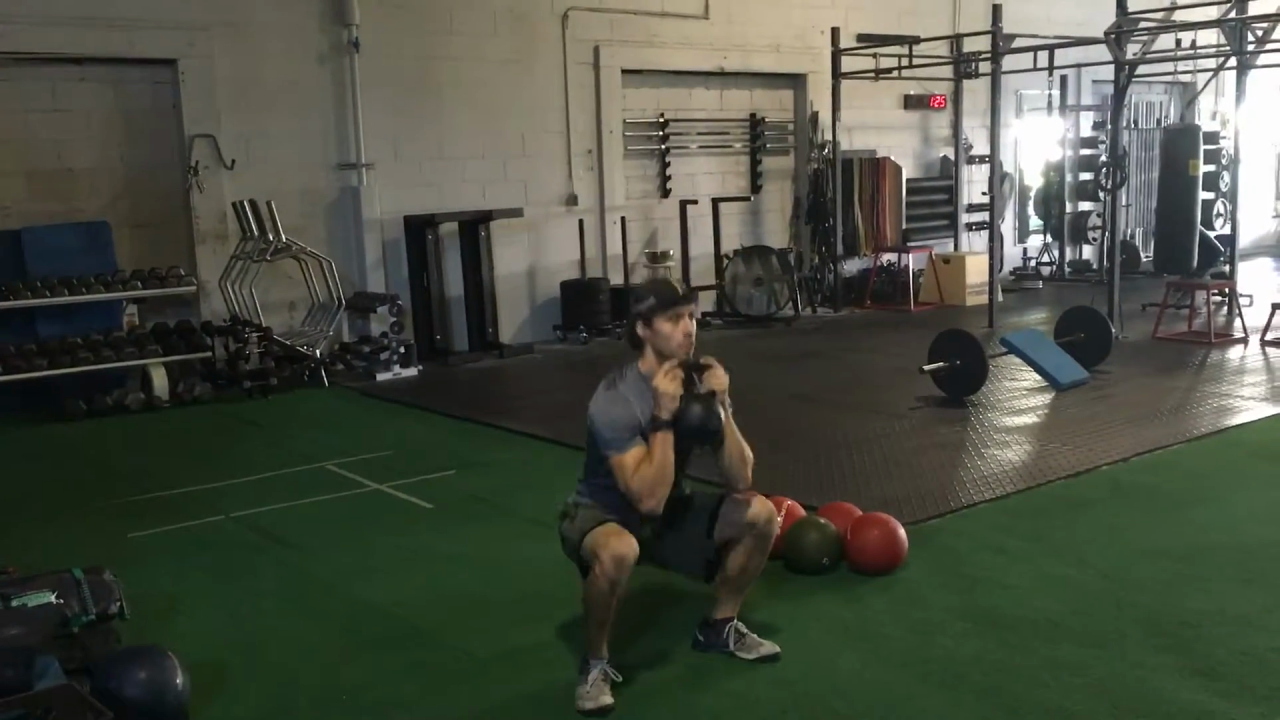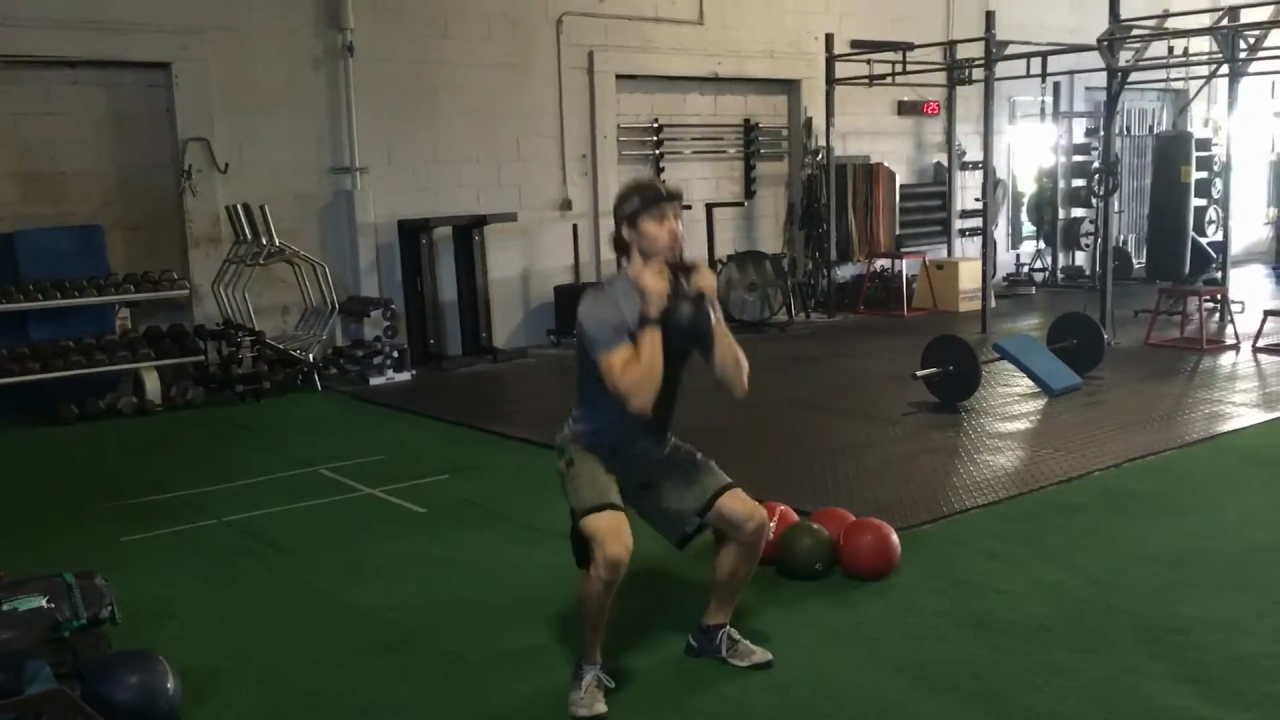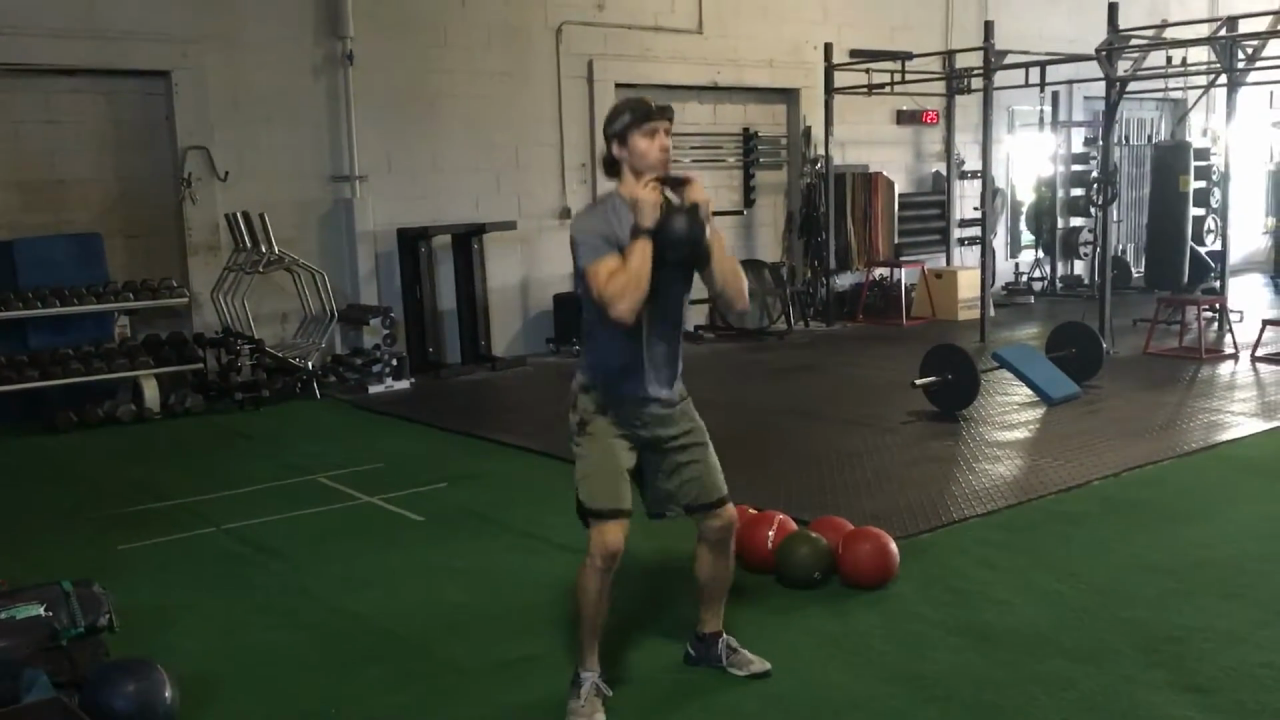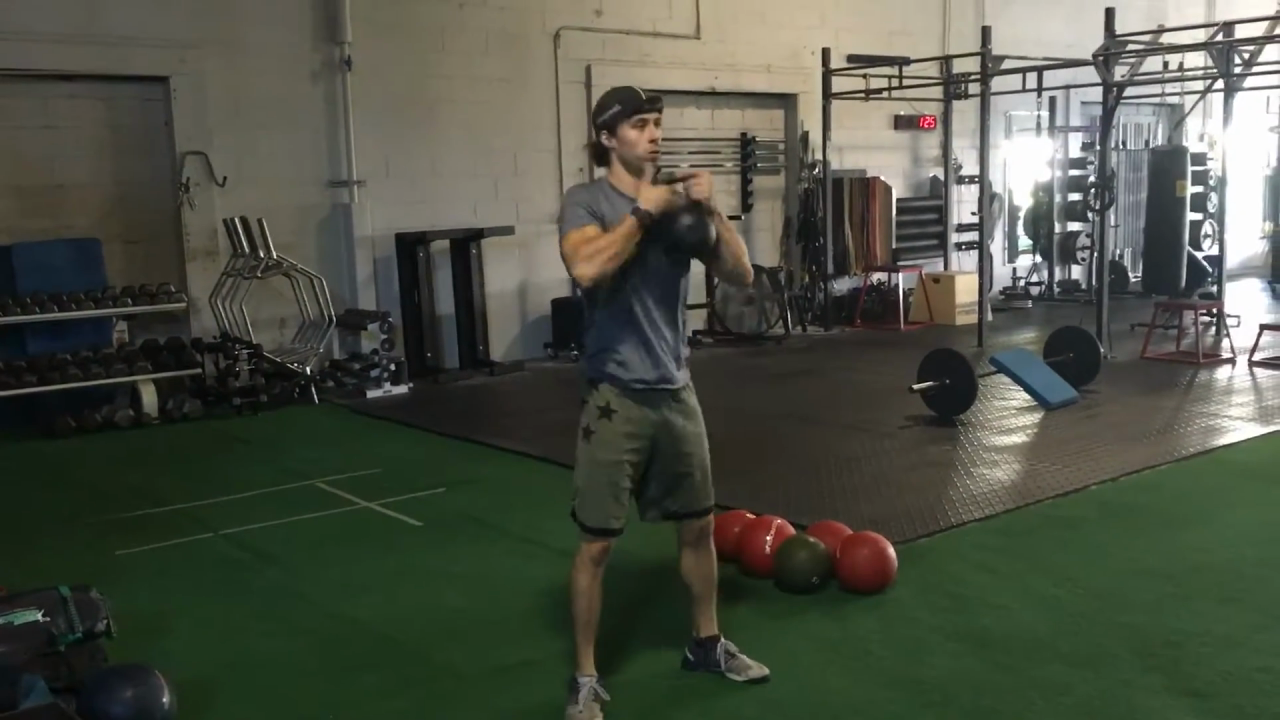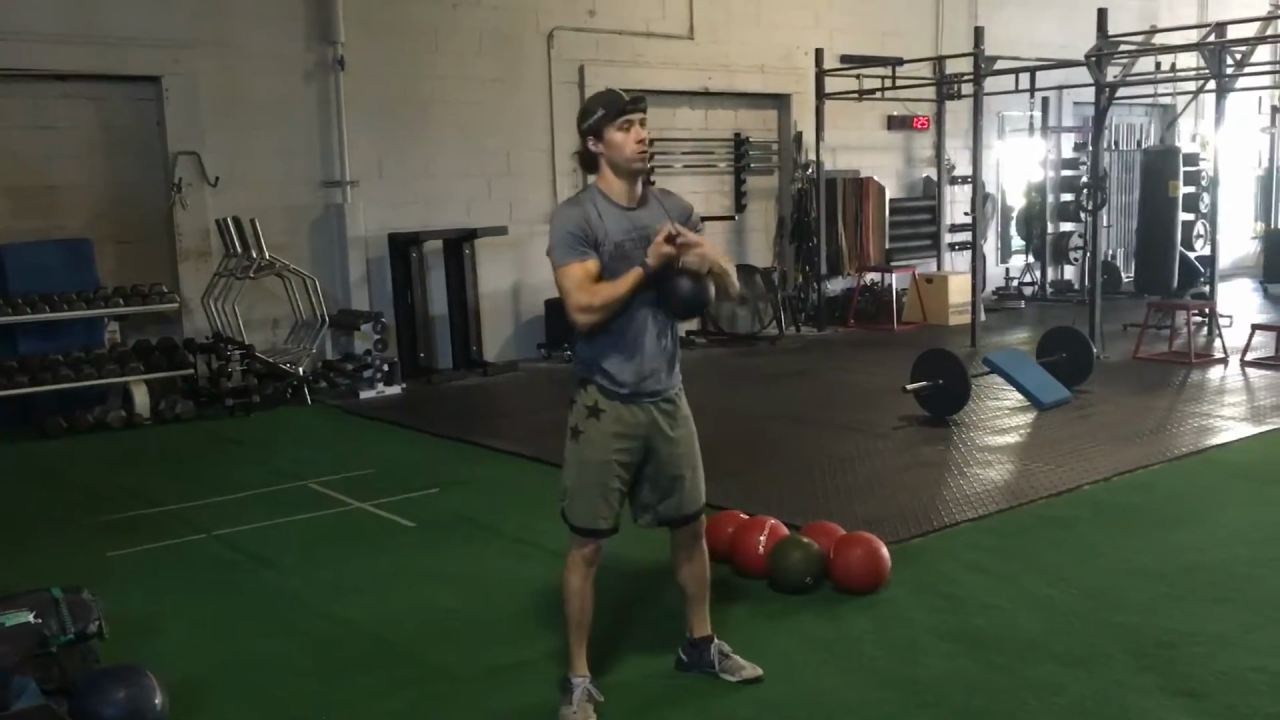
dt=0.2s
person 1, frame 1
left shoulder: (701, 385)
right shoulder: (614, 402)
left elbow: (741, 482)
right elbow: (648, 501)
left wrist: (722, 409)
right wrist: (663, 417)
left hip: (670, 515)
right hip: (599, 516)
left knee: (759, 516)
right knee: (618, 551)
left ankle: (719, 625)
right ankle: (595, 663)
person 1, frame 2
left shoulder: (688, 297)
right shoulder: (602, 306)
left elbow: (737, 385)
right elbow: (638, 397)
left wrist: (712, 311)
right wrist: (652, 313)
left hip: (657, 452)
right hip: (594, 454)
left knee: (750, 521)
right knee: (613, 550)
left ankle: (711, 632)
right ankle: (589, 668)
person 1, frame 3
right shoulder: (595, 221)
left elbow: (737, 299)
right elbow: (622, 305)
left wrist: (706, 222)
right wrist: (644, 226)
left hip: (669, 403)
right hip: (606, 407)
left knee: (720, 522)
right knee: (609, 542)
left ankle: (708, 640)
person 1, frame 4
left shoulder: (679, 201)
right shoulder: (585, 200)
left elbow: (740, 273)
right elbow: (586, 270)
left wrist: (710, 211)
right wrist: (640, 212)
left hip: (676, 392)
right hip: (616, 398)
left knee: (698, 528)
right knee: (597, 545)
left ankle: (707, 644)
person 1, frame 5
left shoulder: (673, 206)
right shoulder: (576, 214)
left elbow: (731, 290)
right elbow: (582, 309)
left wrist: (710, 259)
right wrist: (646, 266)
left hip: (667, 398)
right hip: (605, 403)
left knee: (690, 530)
right knee: (587, 546)
left ankle: (700, 645)
